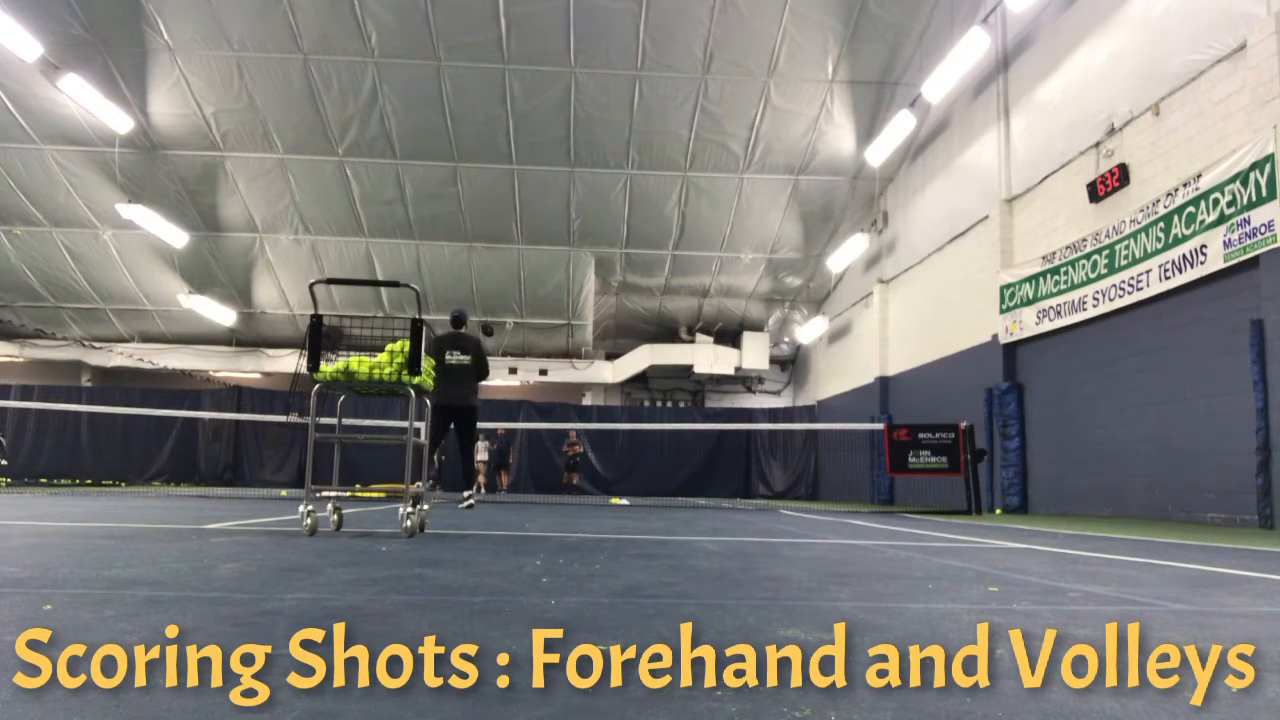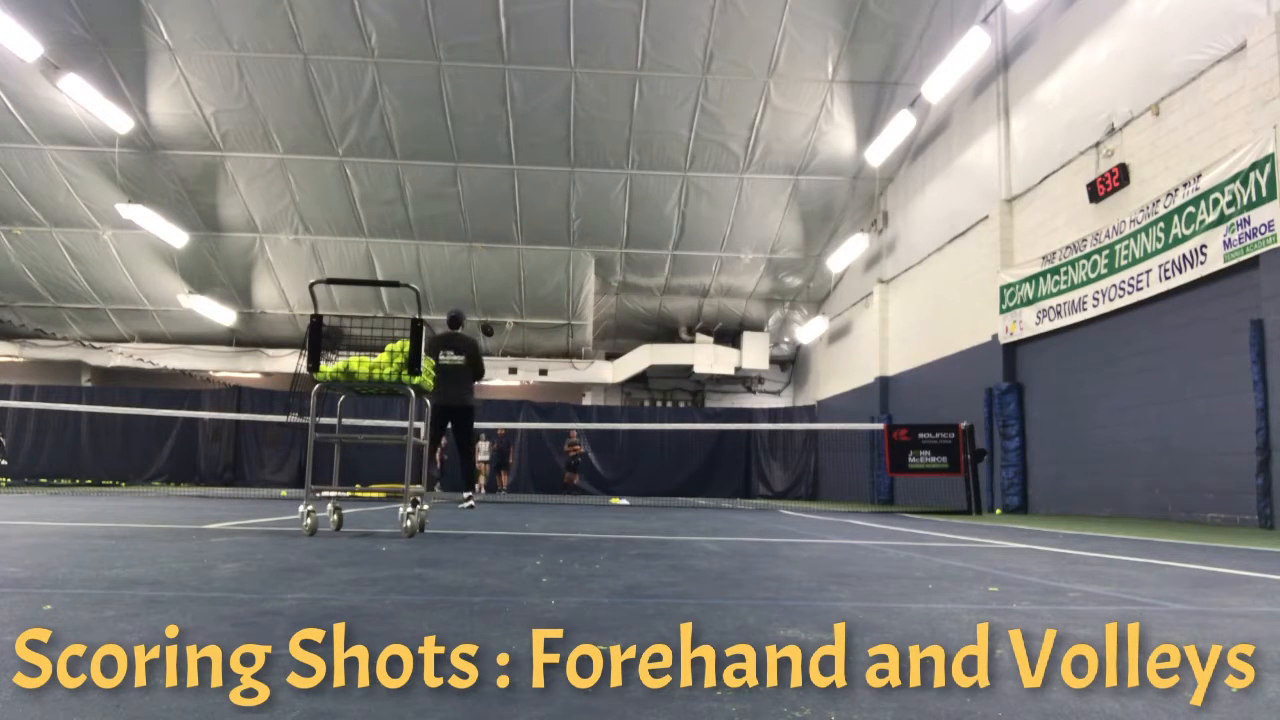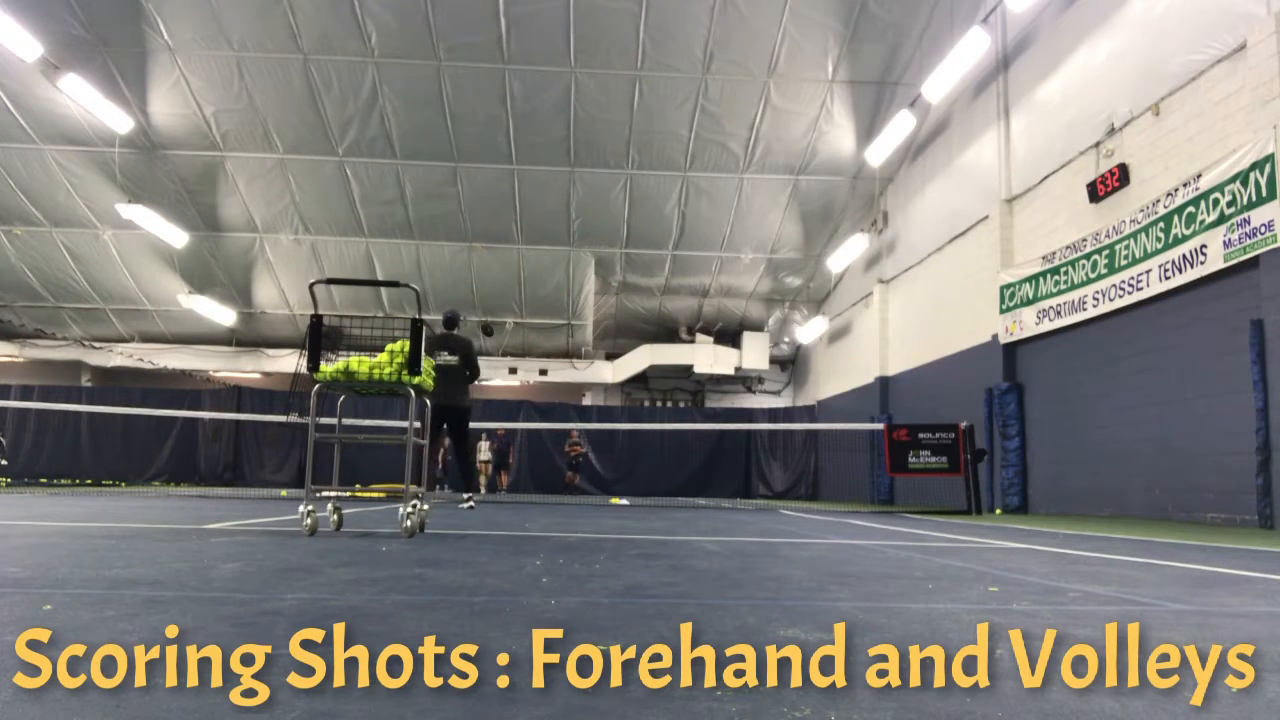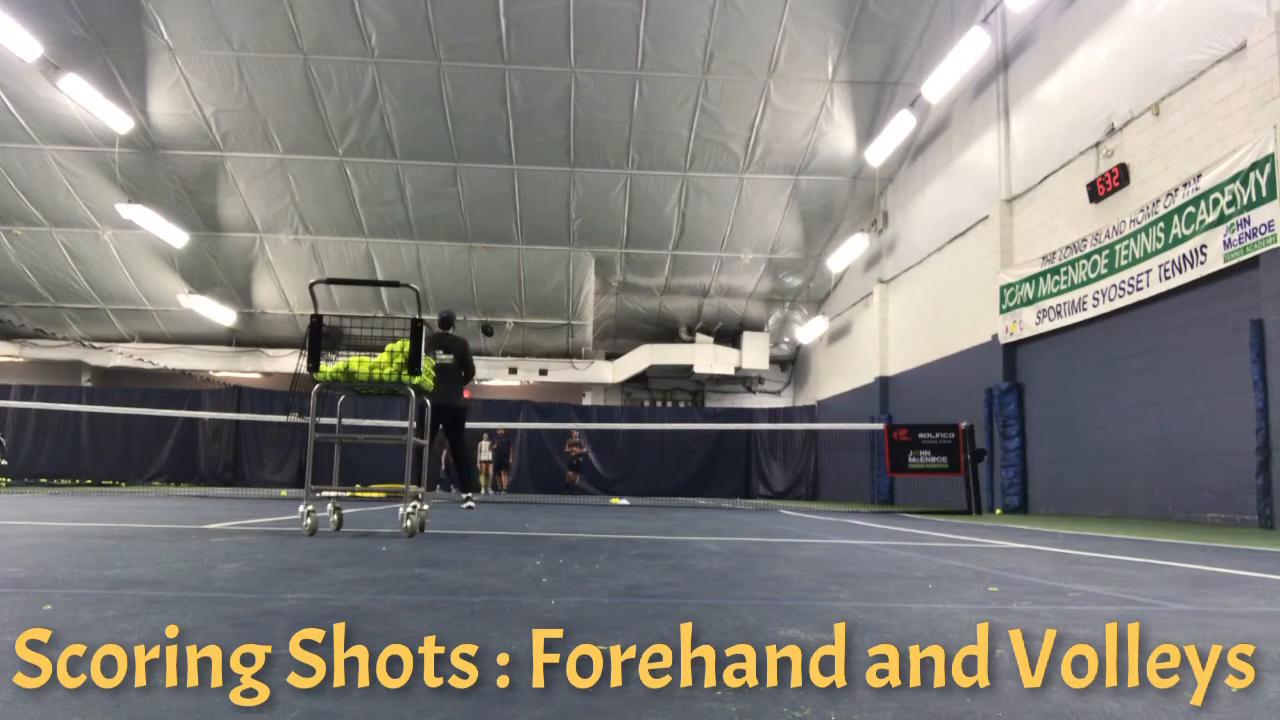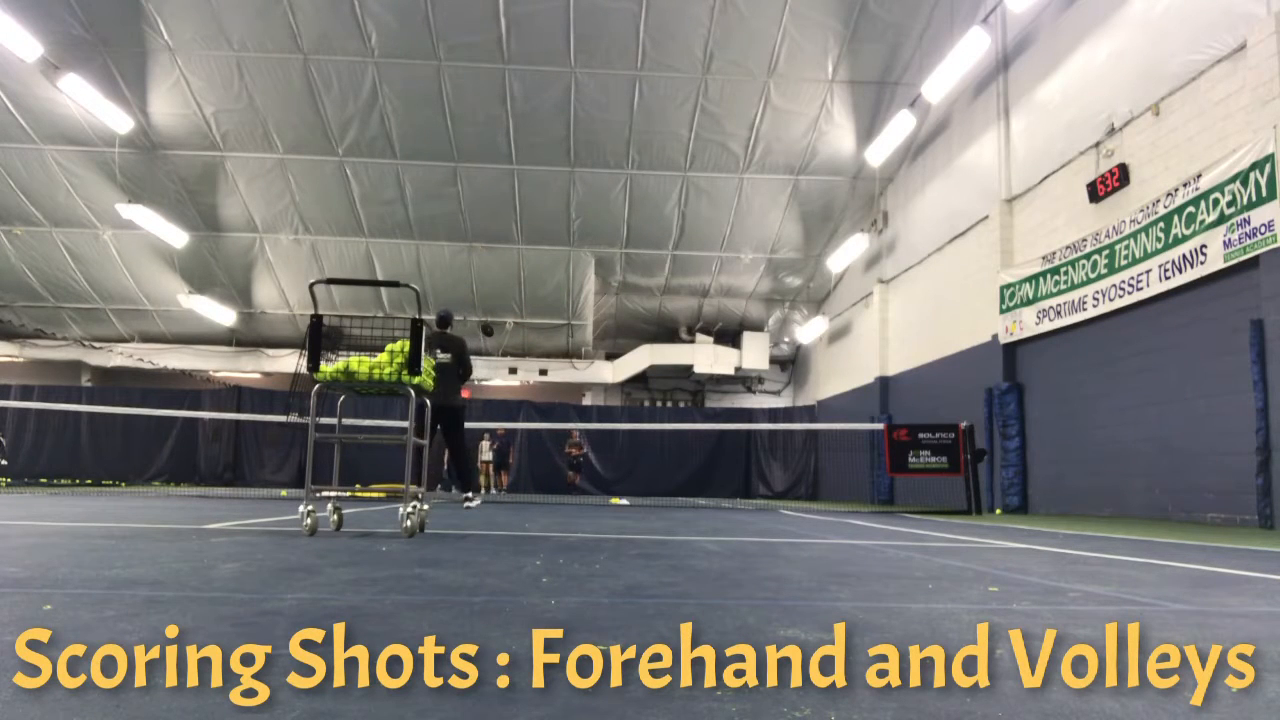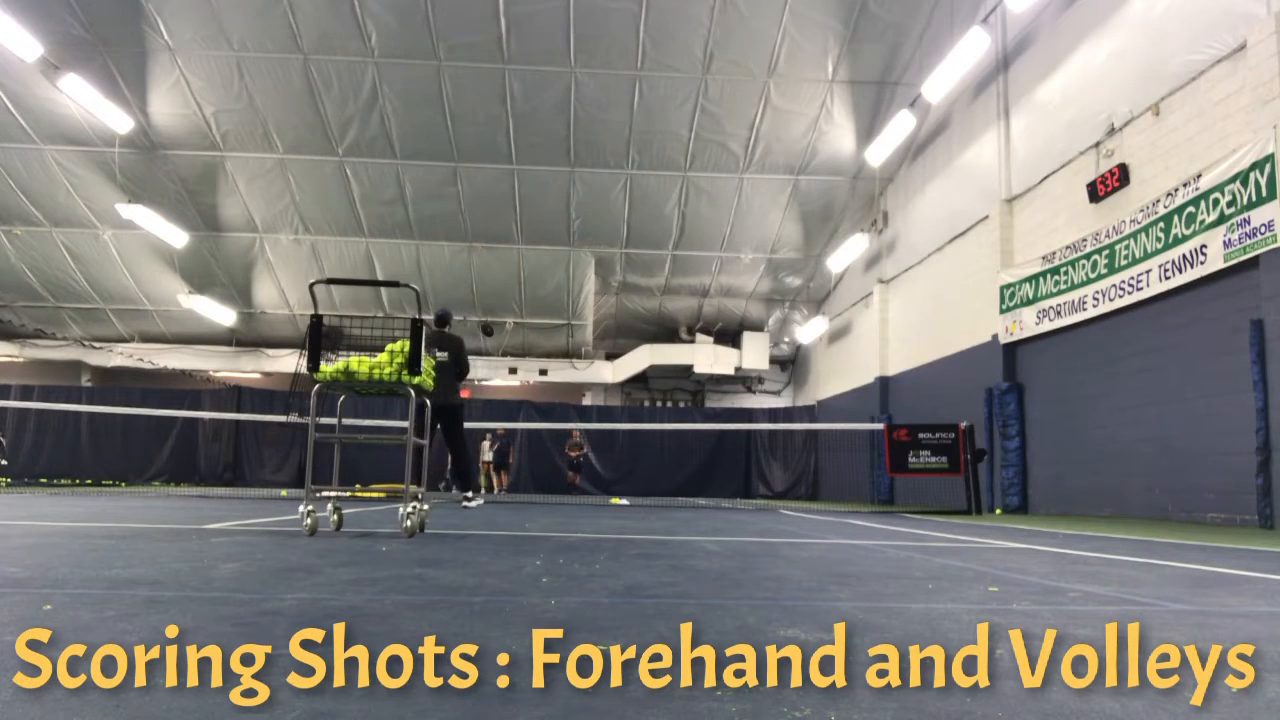
dt=0.1s
person 1, frame 1
left shoulder: (439, 341)
right shoulder: (475, 343)
right elbow: (484, 372)
left hip: (443, 402)
right hip: (467, 404)
left knee: (430, 447)
right knee: (467, 449)
right ankle: (468, 494)
person 1, frame 2
left shoulder: (434, 342)
right shoulder: (470, 343)
right elbow: (480, 372)
left hip: (438, 402)
right hip: (464, 404)
left knee: (428, 448)
right knee: (466, 450)
right ankle: (468, 495)
person 1, frame 3
left shoulder: (430, 343)
right shoulder: (465, 344)
right elbow: (475, 373)
left hip: (434, 403)
right hip: (459, 404)
right knee: (463, 451)
right ankle: (468, 495)
person 1, frame 4
left shoulder: (425, 343)
right shoulder: (461, 344)
right elbow: (470, 372)
left hip: (429, 403)
right hip: (454, 404)
right knee: (459, 450)
right ankle: (468, 495)
person 1, frame 5
left shoulder: (423, 342)
right shoulder: (458, 343)
right elbow: (467, 371)
left hip: (427, 402)
right hip: (452, 403)
right knee: (458, 449)
right ankle: (468, 495)
person 1, frame 6
left shoulder: (422, 341)
right shoulder: (456, 341)
right elbow: (464, 369)
right hip: (450, 402)
right knee: (458, 448)
right ankle: (468, 494)
